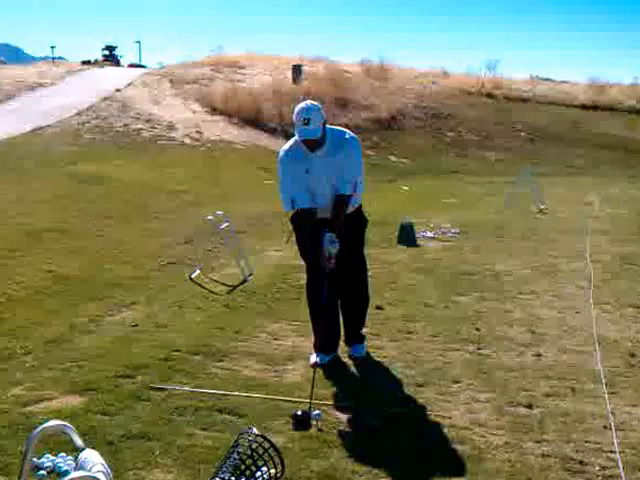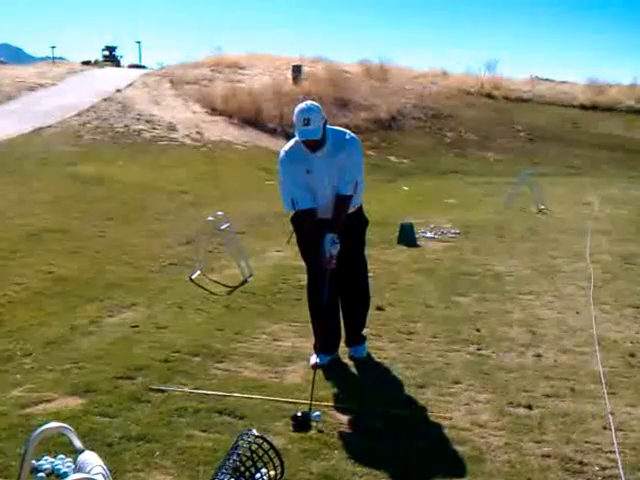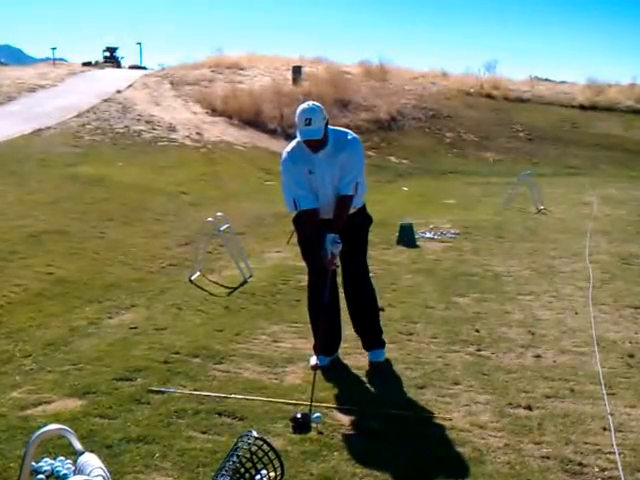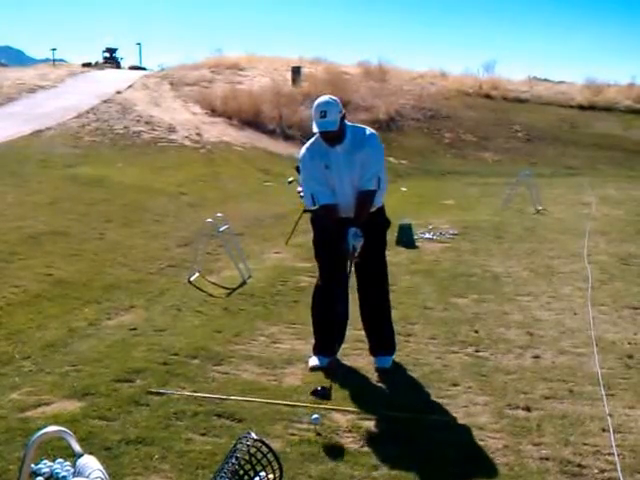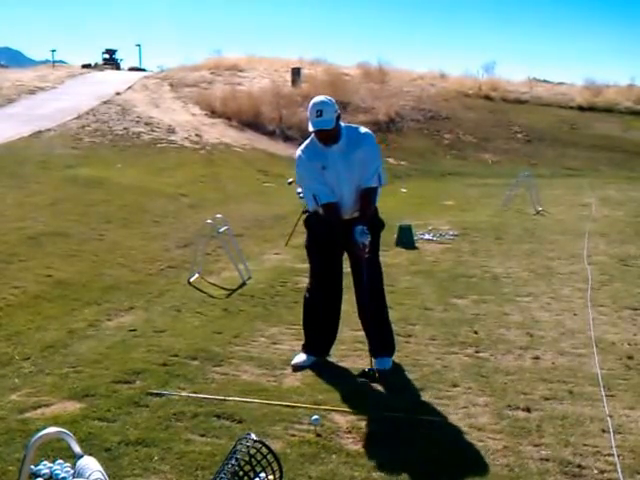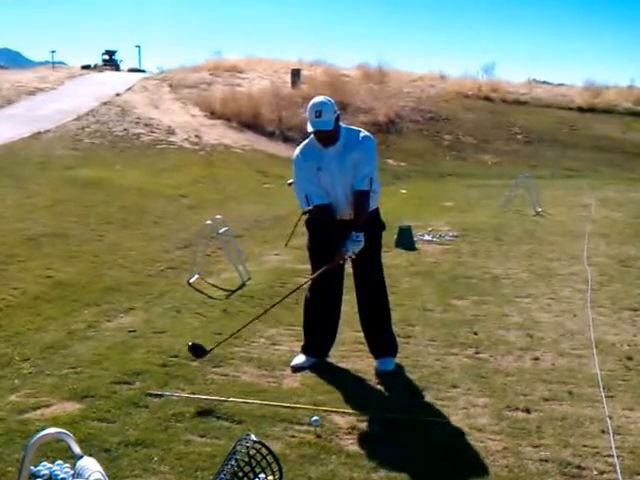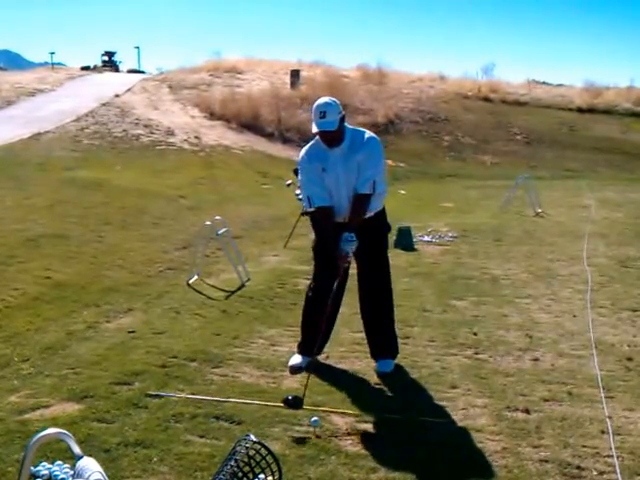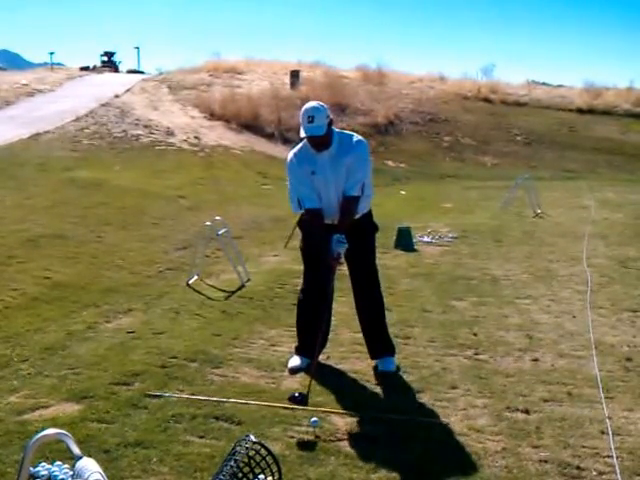
dt=0.5s
person 1, frame 1
left shoulder: (348, 143)
right shoulder: (288, 156)
left elbow: (345, 193)
right elbow: (301, 205)
left wrist: (333, 234)
right wrist: (319, 242)
left hip: (347, 218)
right hip: (310, 222)
left knee: (352, 279)
right knee: (318, 282)
left ankle: (355, 337)
right ankle: (324, 345)
person 1, frame 2
left shoulder: (348, 143)
right shoulder: (289, 156)
left elbow: (345, 194)
right elbow: (303, 206)
left wrist: (334, 234)
right wrist: (319, 244)
left hip: (348, 219)
right hip: (311, 222)
left knee: (353, 280)
right knee: (319, 283)
left ankle: (355, 338)
right ankle: (325, 346)
person 1, frame 3
left shoulder: (350, 143)
right shoulder: (291, 157)
left elbow: (347, 193)
right elbow: (305, 206)
left wrist: (334, 234)
right wrist: (320, 244)
left hip: (351, 218)
right hip: (313, 222)
left knee: (357, 280)
right knee: (319, 283)
left ankle: (373, 341)
right ankle: (325, 347)
person 1, frame 4
left shoulder: (368, 140)
right shoulder: (309, 154)
left elbow: (369, 189)
right elbow: (323, 203)
left wrist: (356, 229)
right wrist: (341, 236)
left hip: (369, 220)
right hip: (330, 222)
left knee: (374, 285)
right knee: (329, 285)
left ankle: (383, 349)
right ankle: (325, 348)
person 1, frame 5
left shoulder: (364, 140)
right shoulder: (305, 155)
left elbow: (370, 187)
right elbow: (325, 202)
left wrist: (362, 228)
right wrist: (346, 238)
left hip: (364, 220)
right hip: (323, 225)
left knee: (370, 285)
right knee: (321, 287)
left ankle: (382, 350)
right ankle: (315, 347)
person 1, frame 6
left shoulder: (363, 142)
right shoulder: (303, 155)
left elbow: (363, 191)
right elbow: (318, 204)
left wrist: (356, 232)
right wrist: (337, 240)
left hip: (364, 221)
right hip: (324, 225)
left knee: (371, 287)
right knee: (322, 287)
left ankle: (384, 351)
right ankle: (314, 349)
person 1, frame 7
left shoulder: (368, 143)
right shoulder: (308, 156)
left elbow: (364, 194)
right elbow: (321, 207)
left wrist: (351, 235)
right wrist: (336, 244)
left hip: (369, 223)
right hip: (329, 224)
left knee: (376, 289)
right knee: (322, 287)
left ankle: (384, 353)
right ankle: (308, 349)
person 1, frame 8
left shoulder: (356, 146)
right shoulder: (296, 159)
left elbow: (352, 197)
right elbow: (309, 208)
left wrist: (340, 236)
right wrist: (325, 245)
left hip: (356, 223)
right hip: (317, 227)
left knee: (367, 288)
right knee: (313, 289)
left ankle: (383, 353)
right ankle: (306, 351)
